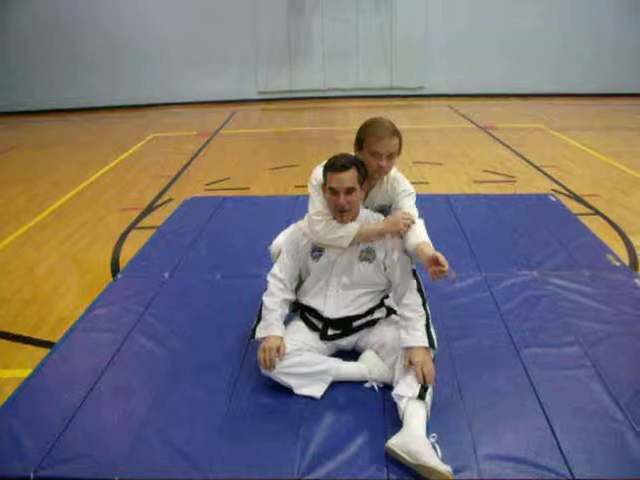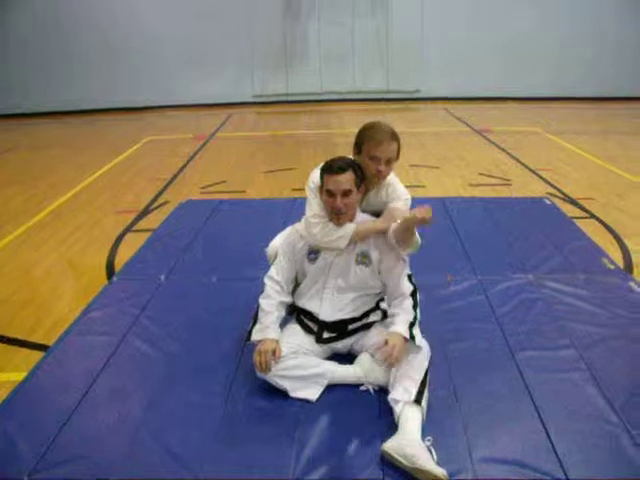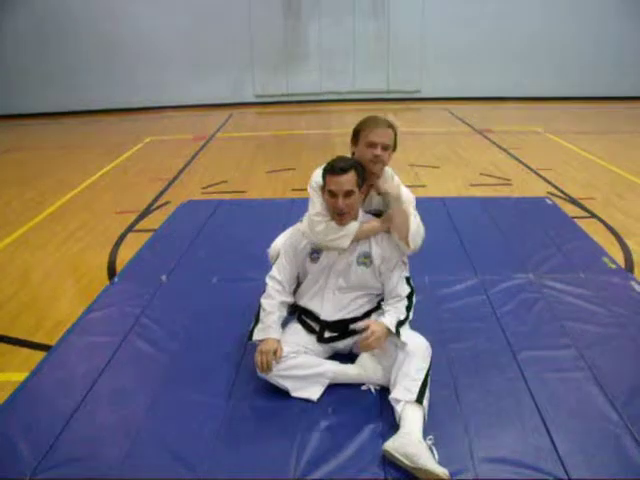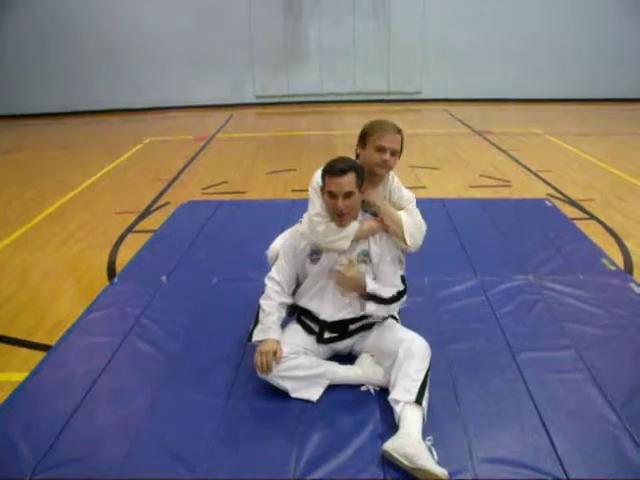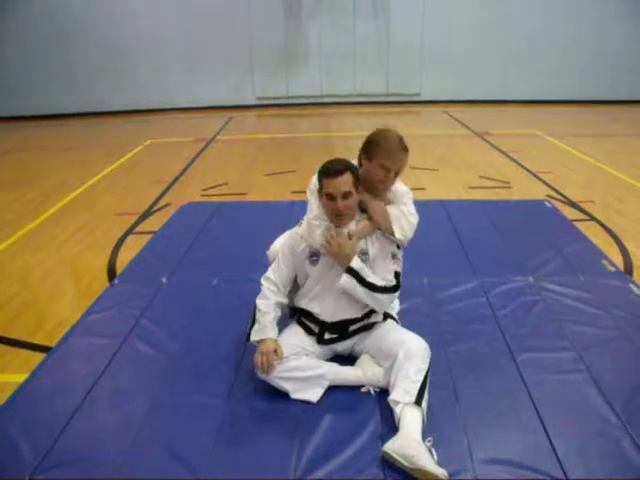
dt=0.3s
person 1, frame 1
left shoulder: (384, 232)
right shoulder: (303, 232)
left elbow: (408, 289)
right elbow: (279, 283)
left wrist: (418, 342)
right wrist: (271, 331)
left hip: (369, 323)
right hip: (315, 324)
left knee: (417, 353)
right knee: (272, 361)
left ankle: (413, 435)
right ankle: (371, 369)
person 1, frame 2
left shoulder: (380, 236)
right shoulder: (300, 234)
left elbow: (404, 293)
right elbow: (276, 286)
left wrist: (399, 332)
right wrist: (267, 334)
left hip: (365, 326)
right hip: (311, 327)
left knee: (416, 350)
right knee: (268, 364)
left ankle: (408, 438)
right ankle: (364, 372)
person 1, frame 3
left shoulder: (382, 237)
right shoulder: (303, 234)
left elbow: (401, 295)
right elbow: (278, 286)
left wrist: (385, 325)
right wrist: (269, 334)
left hip: (365, 326)
right hip: (312, 327)
left knee: (417, 349)
right knee: (269, 364)
left ankle: (409, 438)
right ankle: (366, 372)
person 1, frame 4
left shoulder: (381, 236)
right shoulder: (302, 235)
left elbow: (395, 298)
right elbow: (277, 286)
left wrist: (362, 289)
right wrist: (268, 335)
left hip: (366, 326)
right hip: (312, 327)
left knee: (416, 349)
right knee: (269, 365)
left ankle: (409, 439)
right ankle: (365, 372)
person 1, frame 5
left shoulder: (379, 235)
right shoulder: (301, 237)
left elbow: (385, 297)
right elbow: (272, 286)
left wrist: (350, 262)
right wrist: (266, 335)
left hip: (366, 326)
right hip: (313, 328)
left knee: (416, 350)
right knee: (270, 366)
left ankle: (409, 439)
right ankle: (367, 373)
person 2, frame 1
left shoulder: (396, 183)
left elbow: (409, 222)
right elbow: (321, 230)
left wrist: (427, 254)
right wrist: (382, 227)
right hip: (322, 241)
right knee: (281, 247)
person 2, frame 2
left shoulder: (393, 189)
left elbow: (400, 241)
right elbow: (318, 233)
left wrist: (408, 225)
right wrist: (379, 224)
right hip: (319, 242)
right knee: (278, 251)
person 2, frame 3
left shoulder: (393, 186)
left elbow: (409, 245)
right elbow: (322, 233)
left wrist: (393, 196)
right wrist: (381, 224)
right hip: (316, 239)
right knee: (280, 251)
person 2, frame 4
left shoulder: (396, 190)
left elbow: (414, 238)
right elbow: (322, 233)
left wrist: (376, 201)
right wrist: (379, 223)
right hip: (316, 242)
right knee: (279, 252)
person 2, frame 5
left shoulder: (396, 190)
left elbow: (404, 230)
right elbow: (320, 236)
left wrist: (364, 196)
right wrist: (374, 222)
right hip: (317, 248)
right knee: (280, 253)
